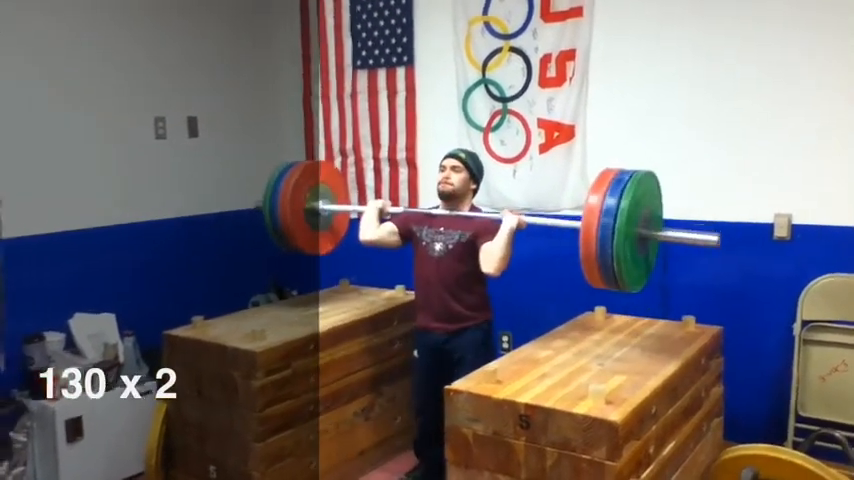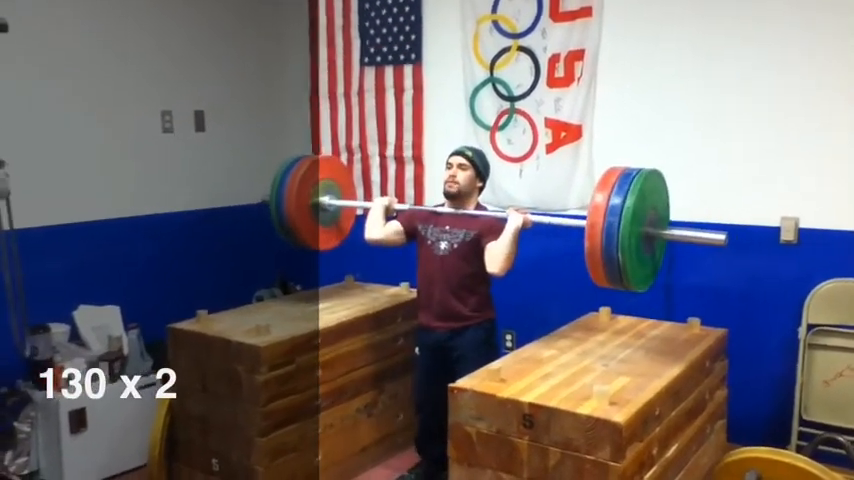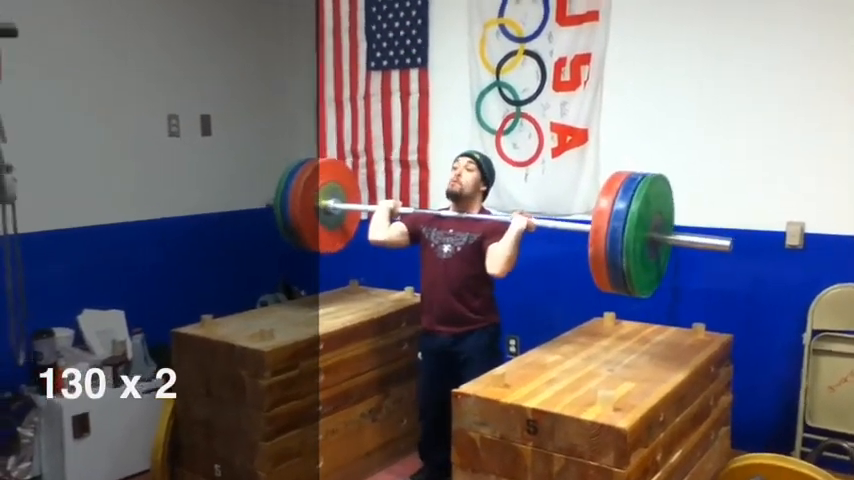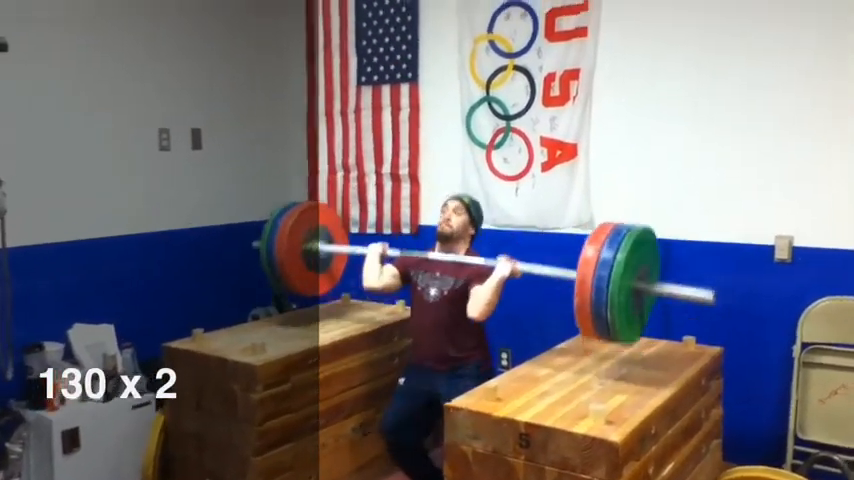
dt=0.5s
person 1, frame 1
left shoulder: (483, 225)
right shoulder: (416, 220)
left elbow: (492, 266)
right elbow: (369, 236)
left wrist: (509, 227)
right wrist: (374, 209)
left hip: (470, 333)
right hip: (428, 332)
right knee: (427, 406)
person 1, frame 2
left shoulder: (488, 223)
right shoulder: (422, 217)
left elbow: (496, 266)
right elbow: (375, 235)
left wrist: (514, 226)
right wrist: (380, 206)
left hip: (472, 332)
right hip: (429, 330)
right knee: (428, 404)
person 1, frame 3
left shoulder: (492, 228)
right shoulder: (425, 221)
left elbow: (498, 268)
right elbow: (378, 236)
left wrist: (517, 229)
right wrist: (385, 210)
left hip: (476, 338)
right hip: (433, 335)
right knee: (431, 408)
person 1, frame 4
left shoulder: (477, 270)
right shoulder: (414, 263)
left elbow: (477, 313)
right elbow: (373, 284)
left wrist: (500, 275)
right wrist: (375, 254)
left hip: (466, 372)
right hip: (422, 368)
right knee: (395, 429)
